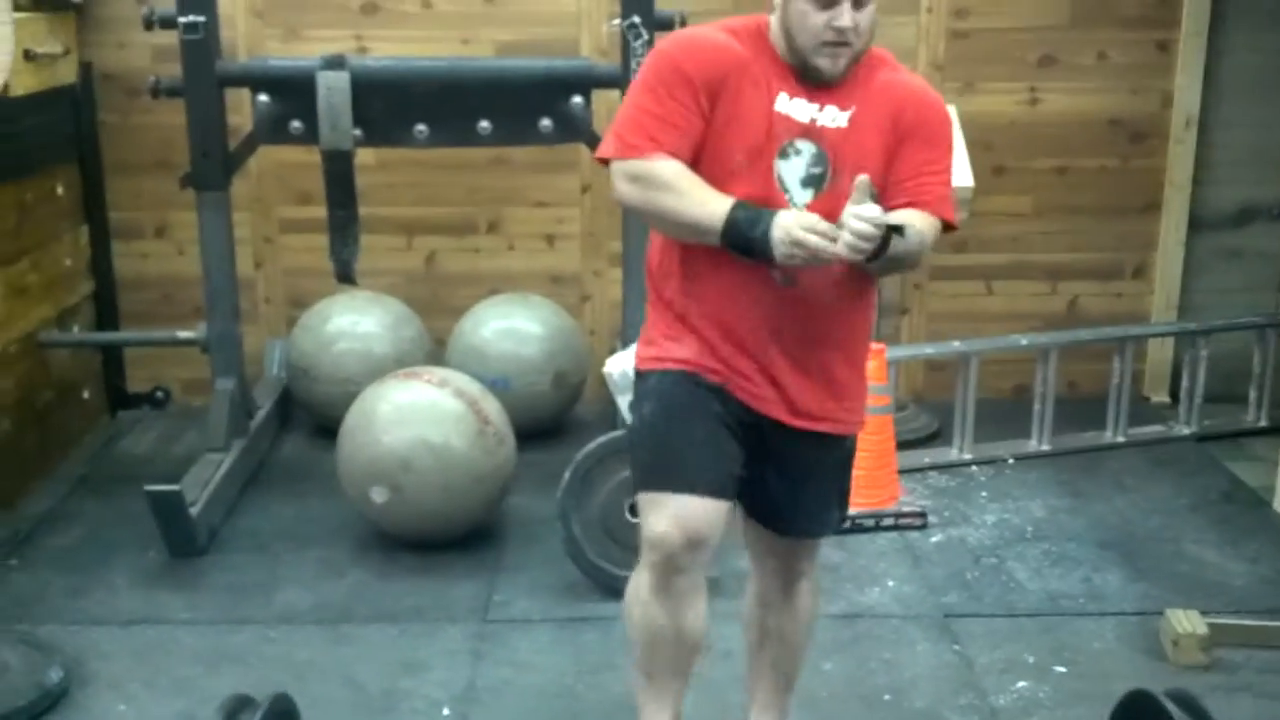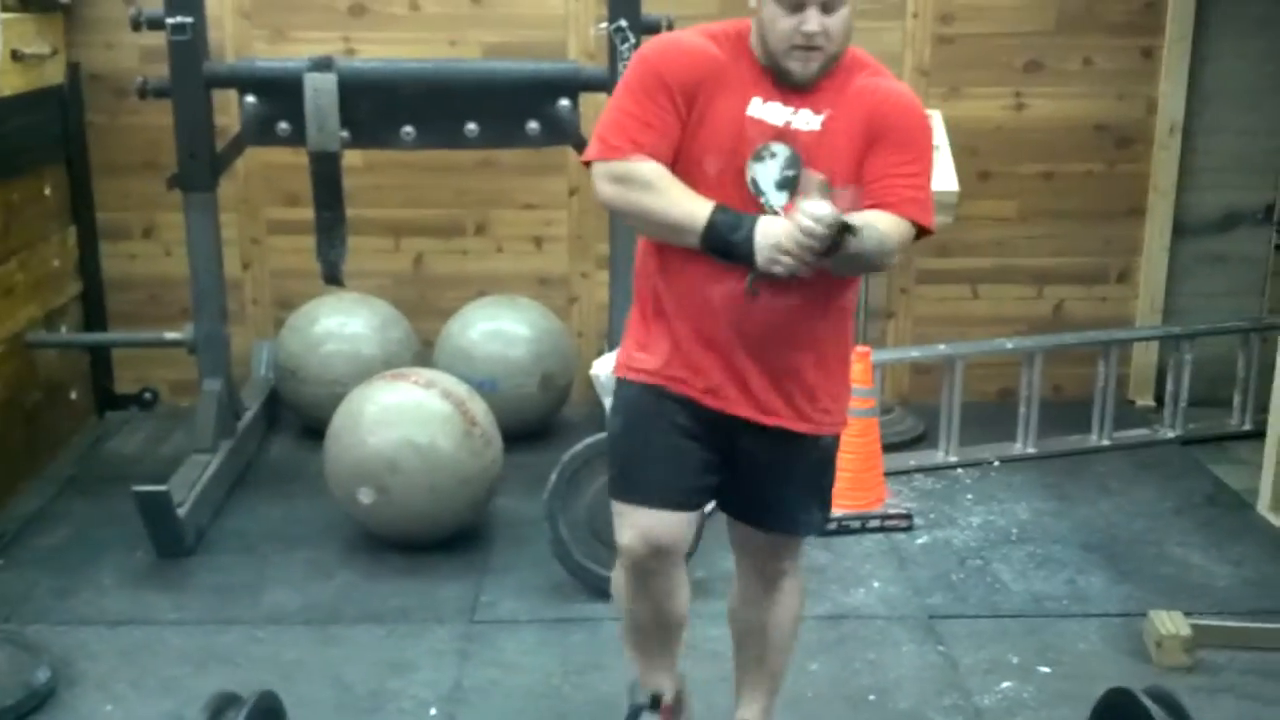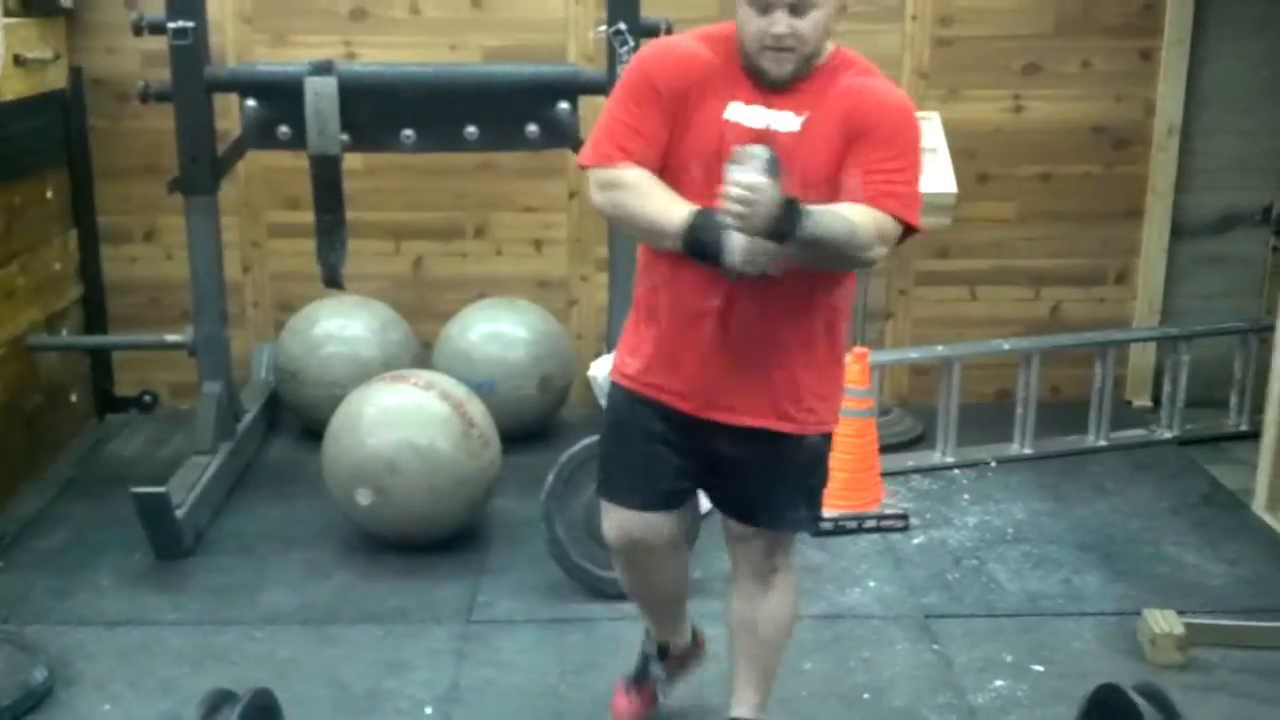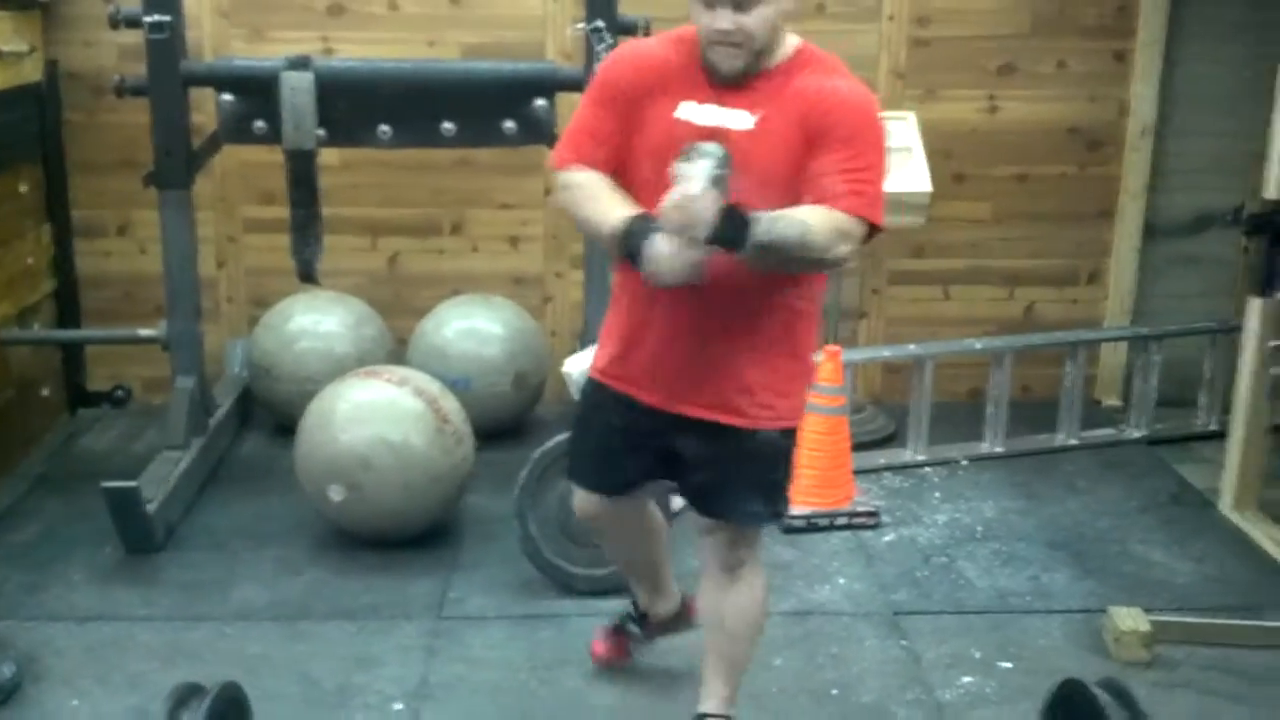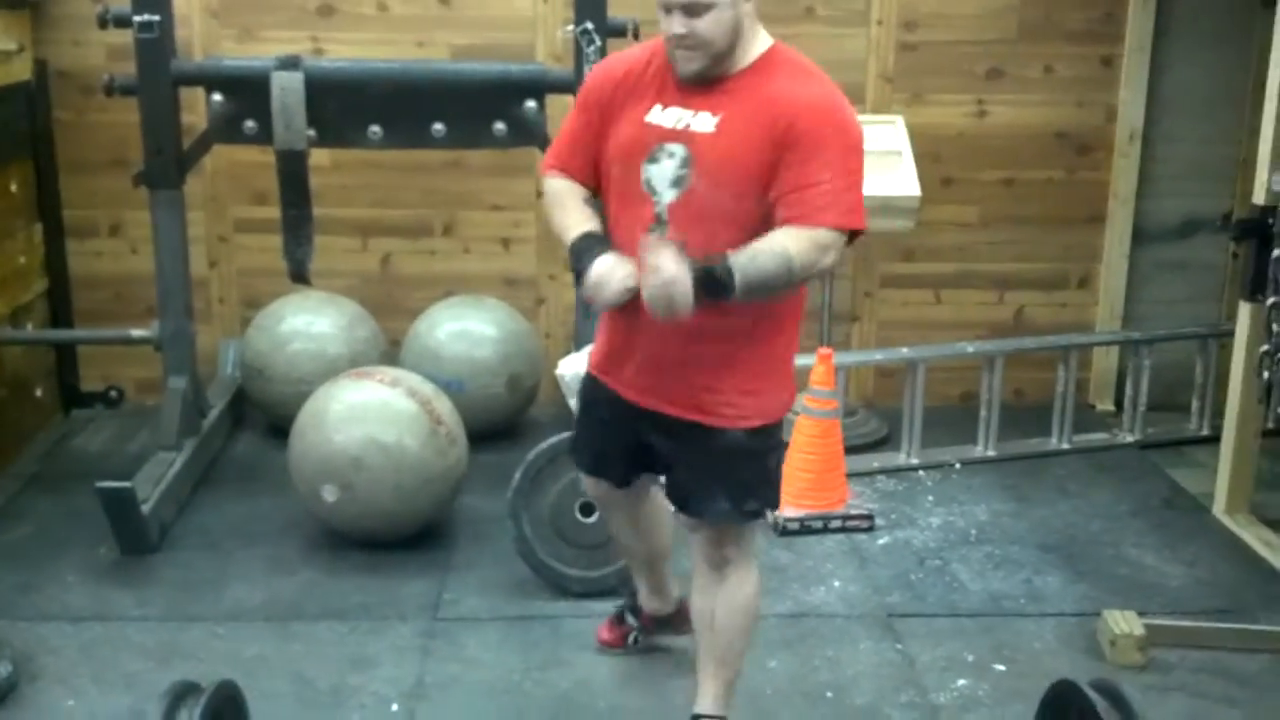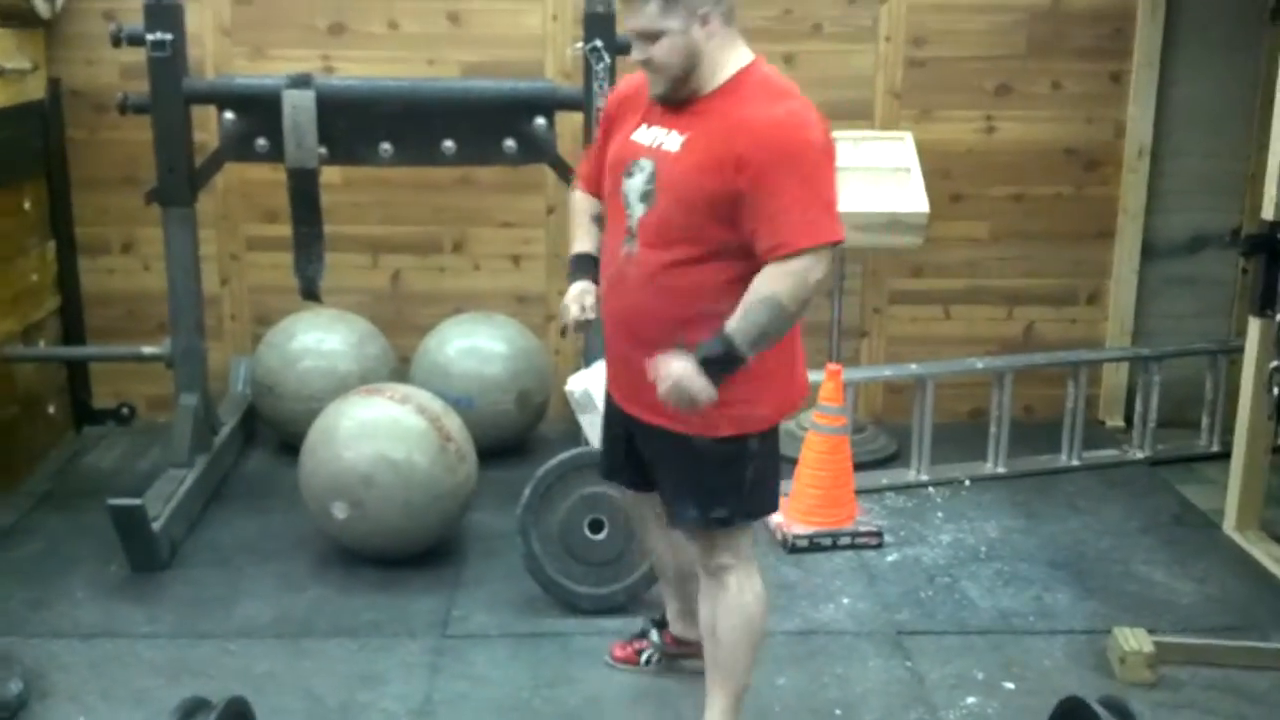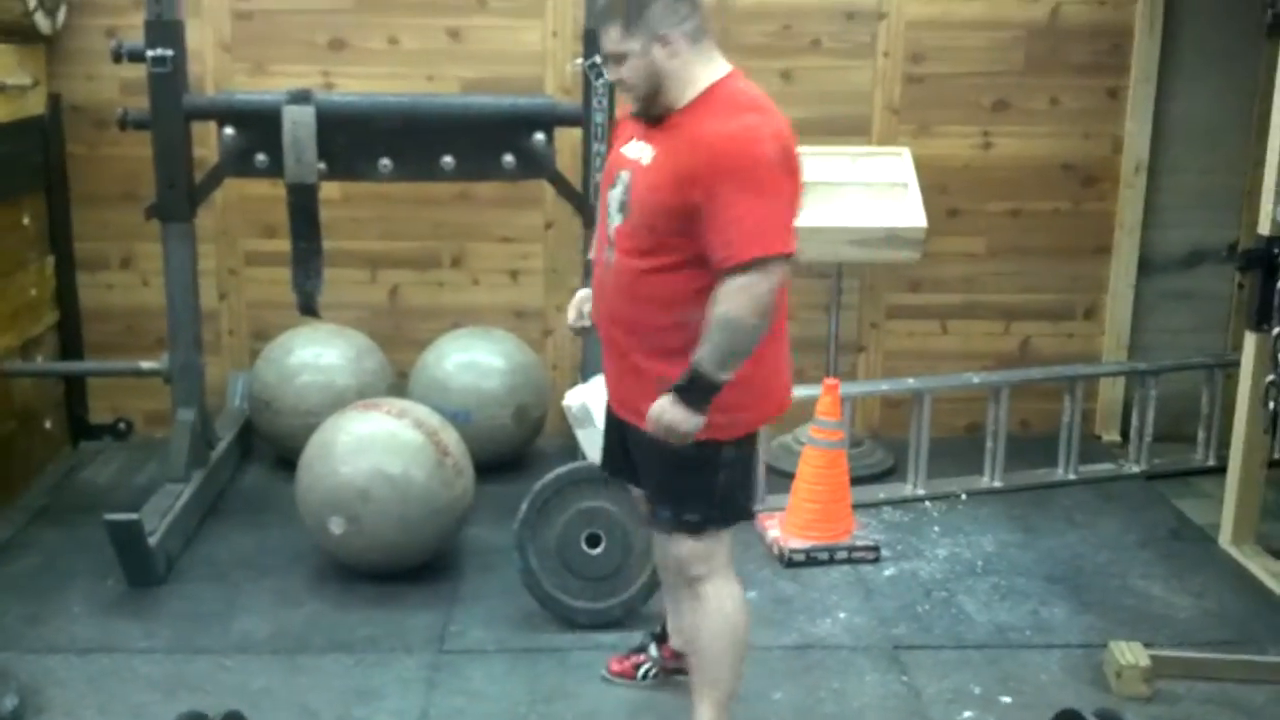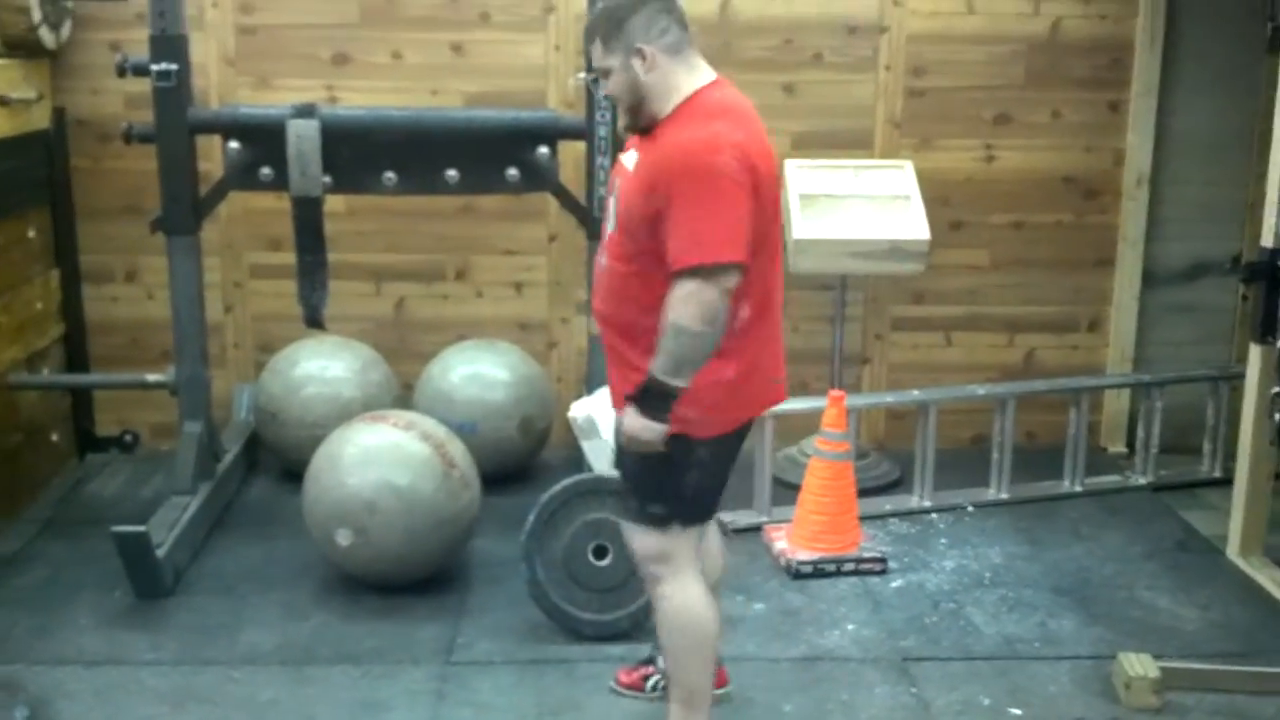
dt=0.1s
person 1, frame 1
left shoulder: (912, 104)
right shoulder: (697, 59)
left elbow: (922, 233)
right elbow: (636, 176)
left wrist: (882, 237)
right wrist: (759, 231)
left hip: (818, 386)
right hip: (694, 359)
left knee: (787, 560)
right knee: (676, 535)
person 1, frame 2
left shoulder: (891, 108)
right shoulder: (678, 63)
left elbow: (892, 235)
right elbow: (618, 176)
left wrist: (834, 236)
right wrist: (740, 234)
left hip: (796, 386)
right hip: (672, 366)
left knee: (771, 560)
right knee: (647, 543)
person 1, frame 3
left shoulder: (877, 107)
right shoulder: (669, 68)
left elbow: (873, 234)
right elbow: (611, 179)
left wrist: (783, 220)
right wrist: (711, 231)
left hip: (786, 389)
right hip: (662, 368)
left knee: (765, 555)
right knee: (631, 529)
right ankle: (672, 641)
person 1, frame 4
left shoulder: (838, 103)
right shoulder: (637, 70)
left elbow: (838, 234)
right elbow: (573, 179)
left wrist: (729, 227)
right wrist: (643, 239)
left hip: (749, 383)
right hip: (635, 360)
left knee: (733, 549)
right knee: (598, 504)
right ankle: (659, 605)
person 1, frame 5
left shoulder: (807, 107)
right shoulder: (619, 77)
left elbow: (819, 242)
right elbow: (562, 178)
left wrist: (707, 278)
right wrist: (592, 256)
left hip: (729, 383)
right hip: (626, 360)
left knee: (725, 548)
right knee: (612, 487)
right ankle: (659, 601)
person 1, frame 6
left shoulder: (779, 125)
right shoulder: (631, 100)
left elbow: (800, 265)
right elbow: (590, 193)
left wrist: (714, 361)
right wrist: (586, 271)
left hip: (721, 393)
right hip: (634, 373)
left knee: (722, 554)
right knee: (651, 501)
right ankle: (682, 629)
person 1, frame 7
left shoulder: (736, 140)
right shoulder: (648, 114)
left elbow: (756, 278)
left wrist: (698, 388)
right wrist: (598, 286)
left hip: (699, 395)
right hip: (647, 378)
left knee: (691, 556)
right knee: (673, 523)
right ankle: (682, 643)
person 1, frame 8
left shoulder: (707, 147)
right shoulder: (658, 121)
left elbow: (706, 286)
left wrist: (656, 391)
right wrist: (611, 295)
left hip: (689, 391)
right hip: (659, 380)
left knee: (661, 551)
right knee: (682, 528)
right ankle: (693, 657)
